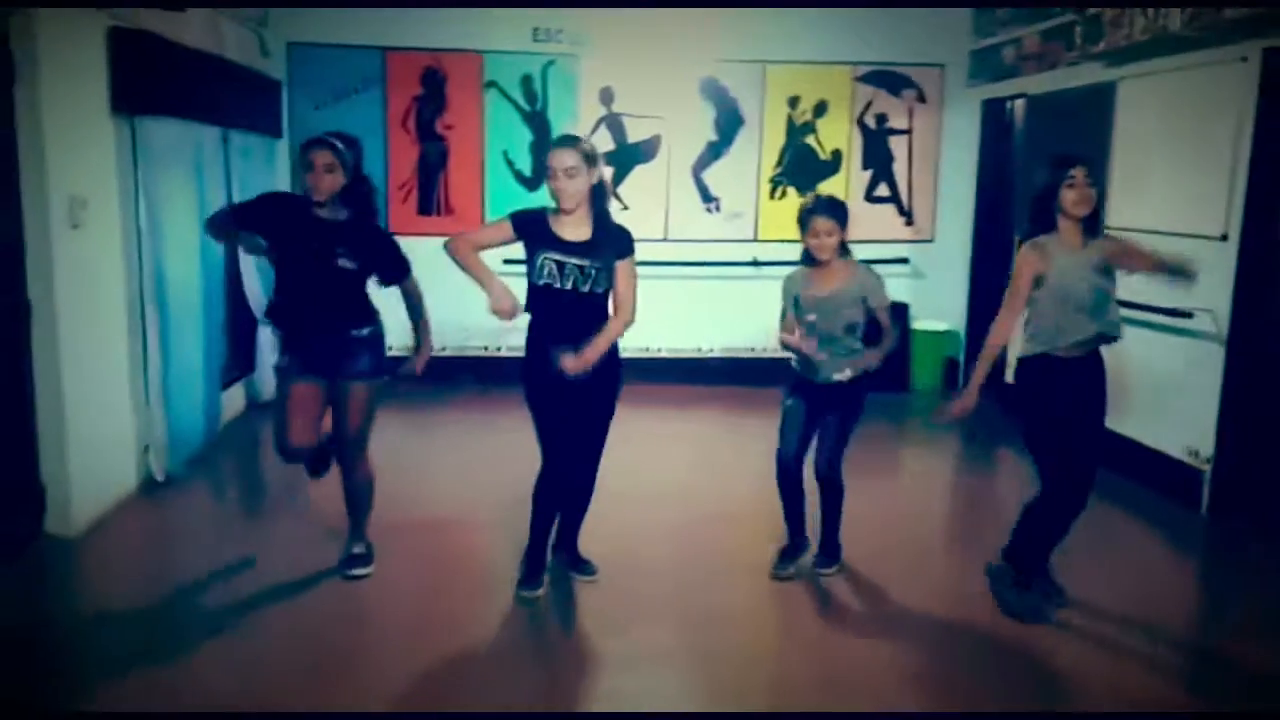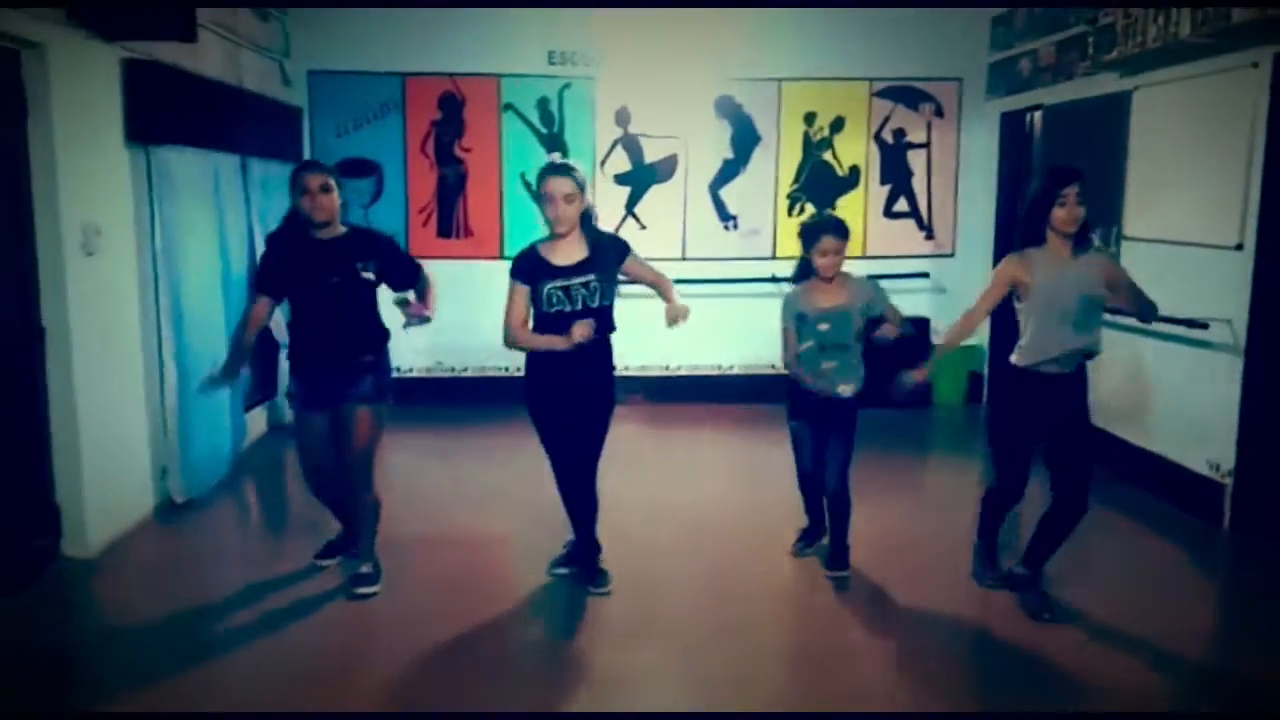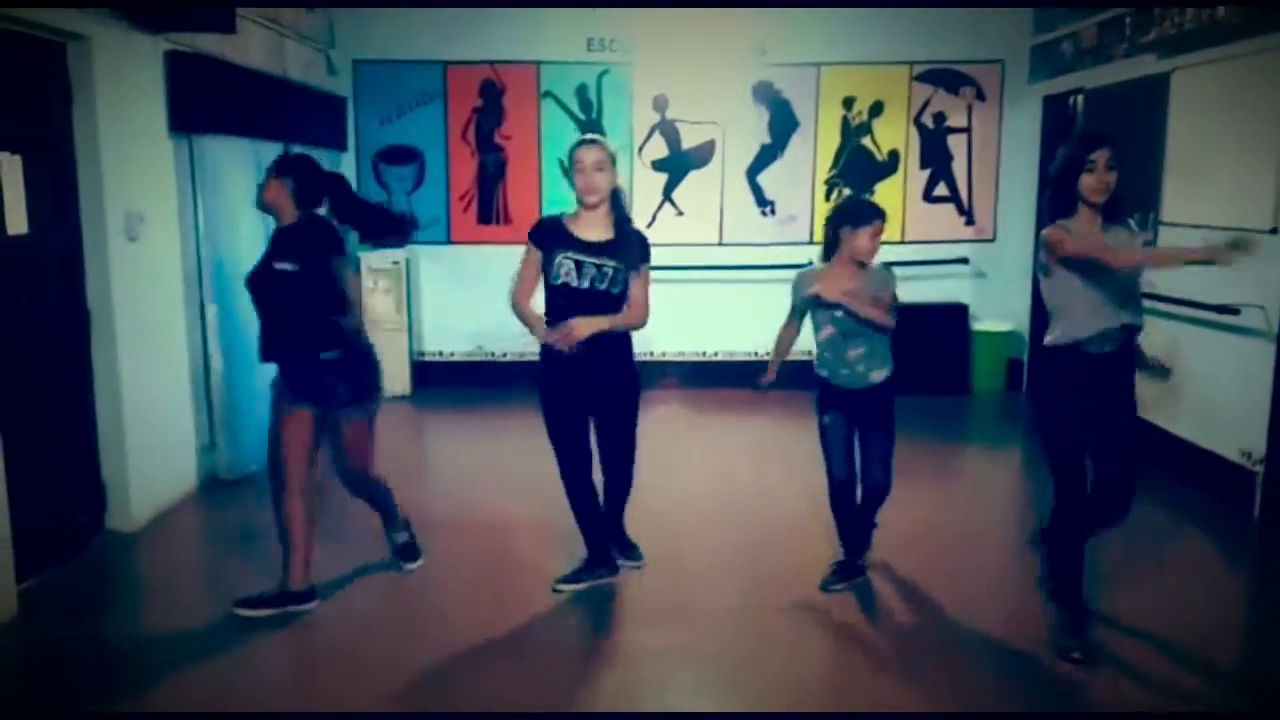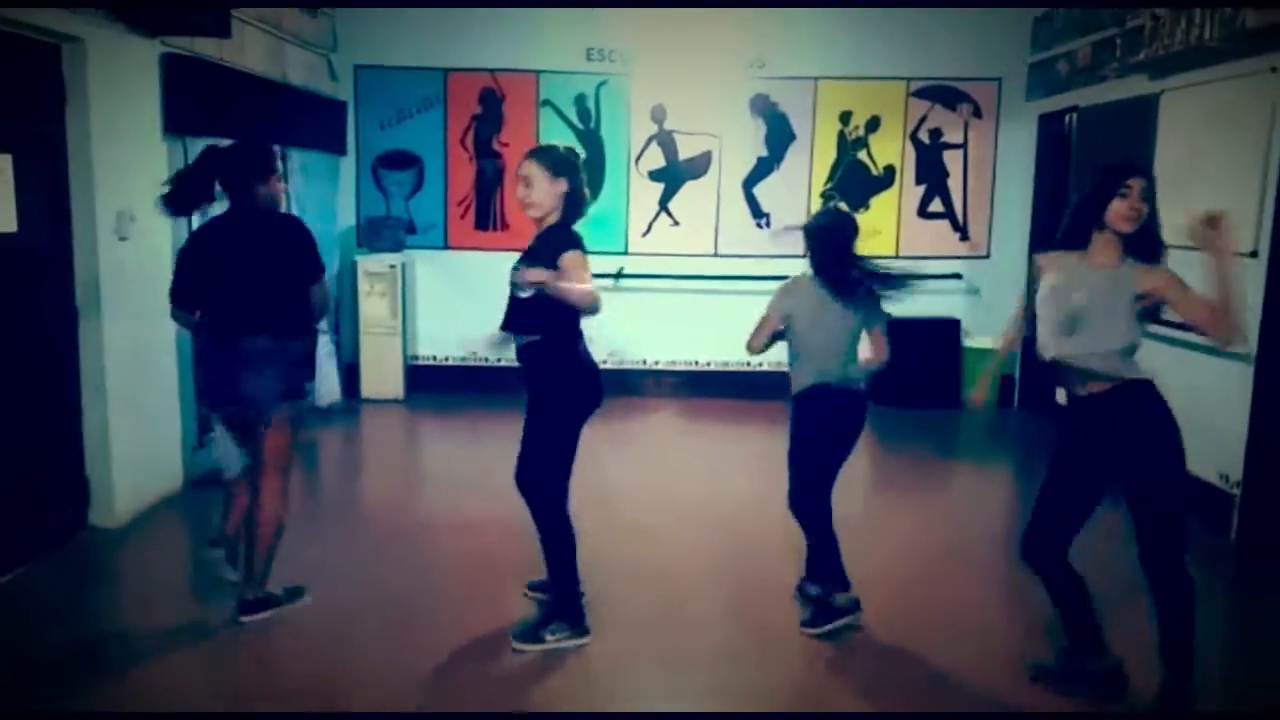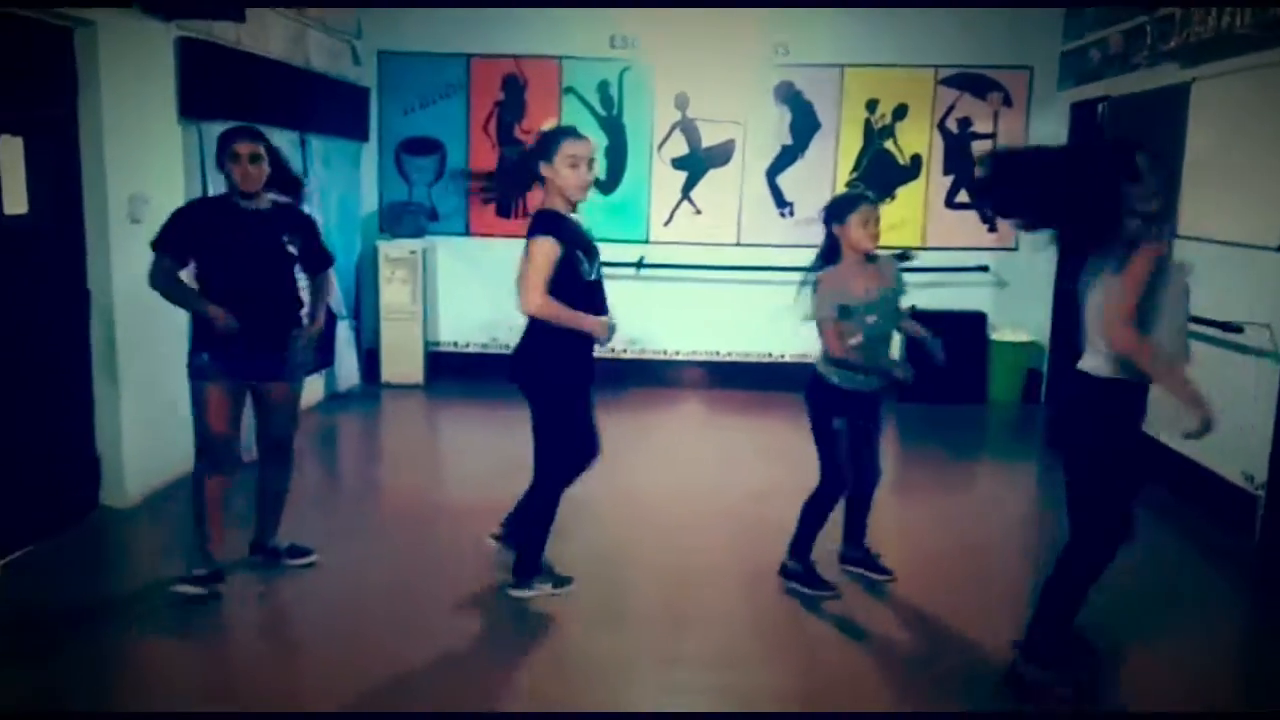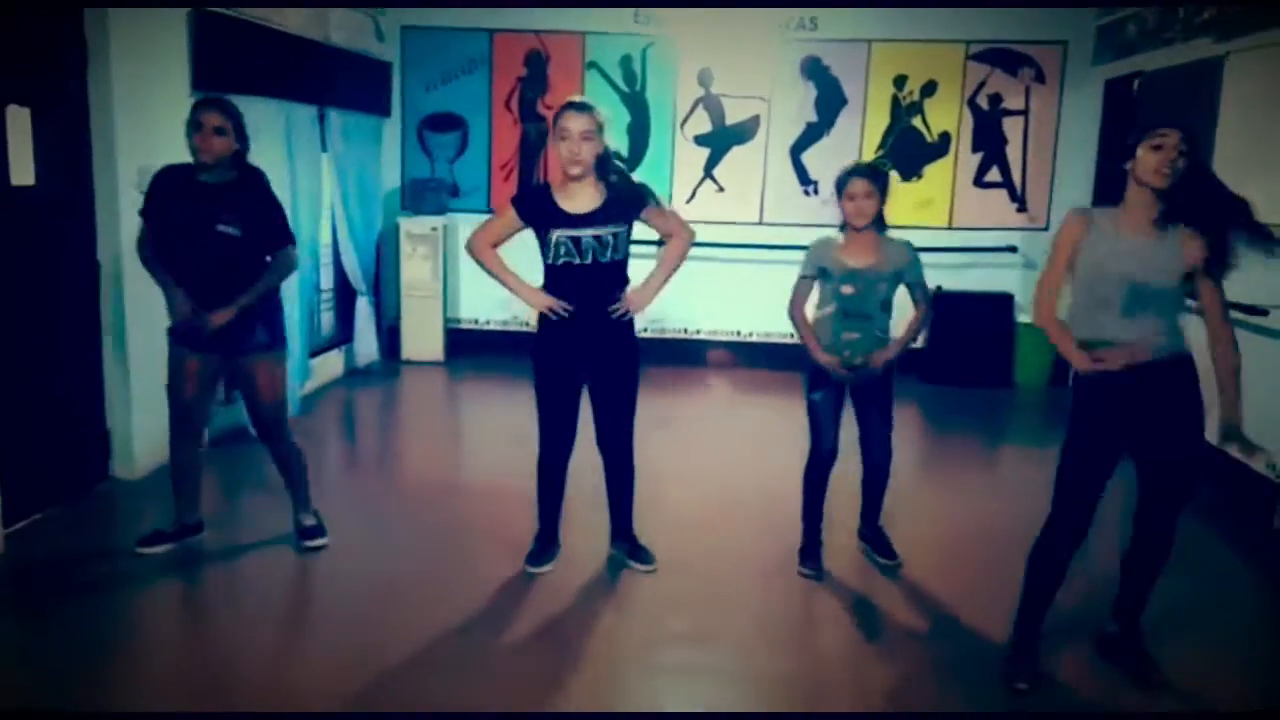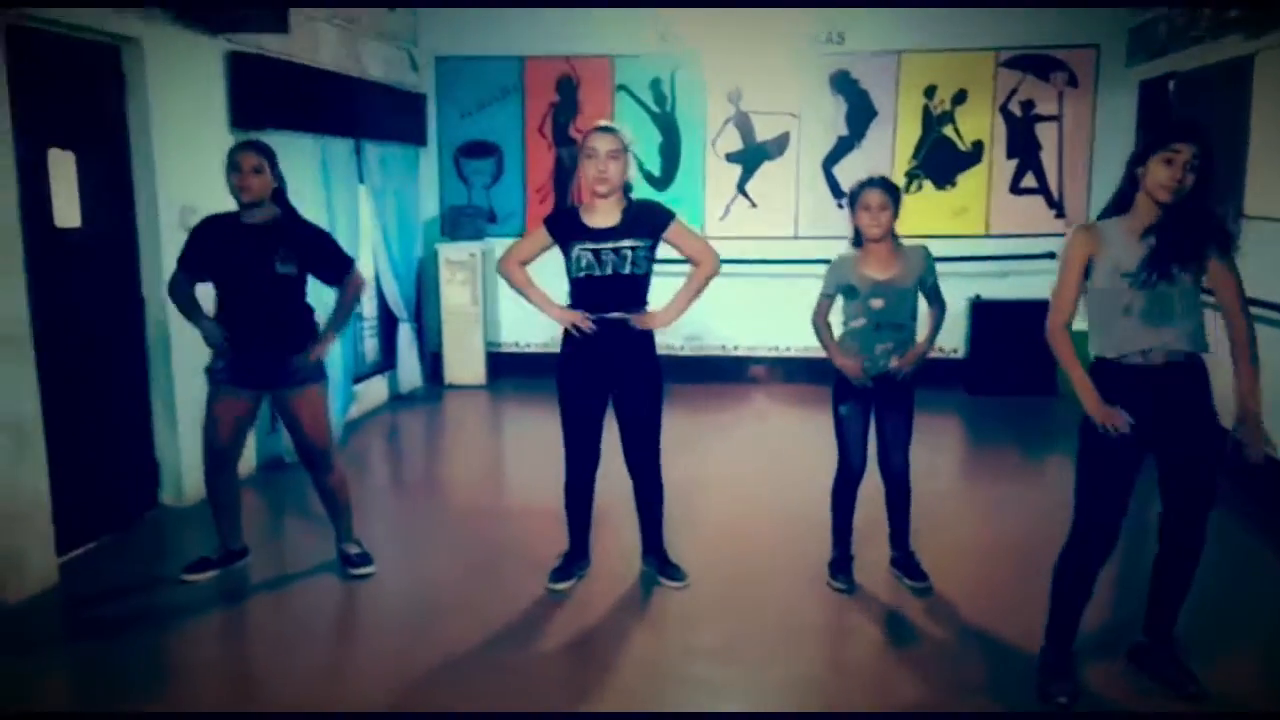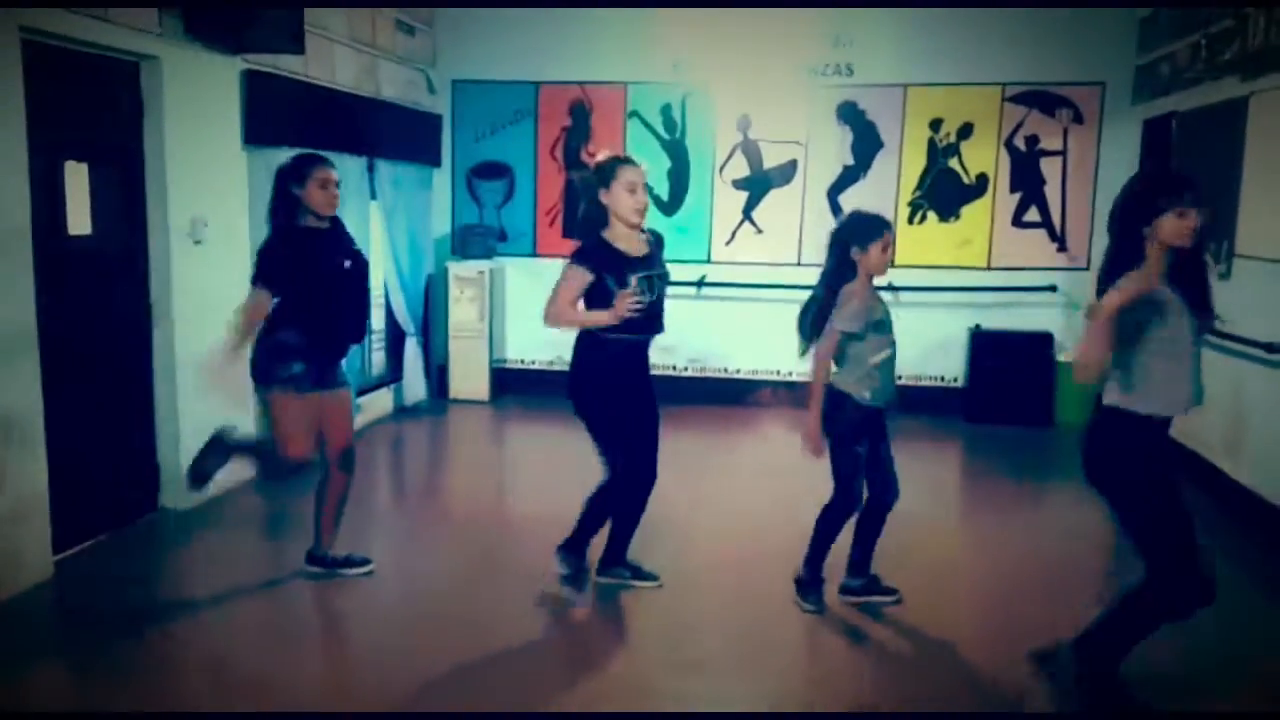
dt=0.5s
person 1, frame 1
left shoulder: (1108, 247)
right shoulder: (1036, 252)
left elbow: (1184, 274)
right elbow: (1004, 323)
left wrist: (1147, 262)
right wrist: (972, 388)
left hip: (1088, 375)
right hip: (1044, 376)
left knee: (1079, 486)
right knee: (1062, 485)
left ankle: (1034, 567)
right ankle: (1011, 570)
person 1, frame 2
left shoulder: (1101, 264)
right shoulder: (1020, 265)
left elbow: (1149, 311)
right elbow: (973, 318)
left wrist: (1131, 301)
right wrist: (930, 364)
left hip: (1071, 389)
right hip: (1023, 388)
left knee: (1074, 497)
right knee: (1010, 486)
left ankle: (1027, 573)
right ankle: (985, 548)
person 1, frame 3
left shoulder: (1125, 232)
right shoulder: (1056, 236)
right elbow: (1116, 257)
left wrist: (1135, 353)
right wrist: (1206, 255)
left hip: (1115, 373)
right hip: (1066, 372)
left knee: (1116, 498)
right knee: (1075, 496)
left ankle: (1053, 540)
right ankle: (1068, 612)
person 1, frame 4
left shoulder: (1146, 276)
right shoulder: (1050, 263)
left elbow: (1223, 328)
right elbow: (1023, 323)
left wrist: (1219, 254)
right wrist: (989, 374)
left hip: (1135, 421)
right hip: (1083, 424)
left knee: (1162, 561)
right knee: (1041, 545)
left ankle: (1178, 678)
right ankle: (1090, 654)
person 1, frame 5
left shoulder: (1102, 250)
right shoulder: (1145, 250)
right elbow: (1119, 333)
right wrist: (1190, 395)
left hip: (1090, 401)
right hip: (1108, 409)
left knee: (1096, 532)
right knee: (1096, 540)
left ankle: (1054, 638)
right ankle: (1039, 658)
person 1, frame 6
left shoulder: (1193, 239)
right shoulder: (1083, 226)
left elbow: (1220, 327)
right elbow: (1045, 309)
left wrist: (1230, 411)
right wrist: (1078, 358)
left hip: (1171, 391)
right hip: (1105, 389)
left knee: (1157, 529)
right knee: (1067, 522)
left ankle: (1122, 632)
right ankle: (1023, 640)
person 1, frame 7
left shoulder: (1200, 239)
right shoulder: (1091, 237)
left elbow: (1238, 321)
right elbow: (1056, 326)
left wrist: (1249, 409)
right wrist: (1093, 402)
left hip: (1189, 394)
right hip: (1119, 391)
left knee: (1185, 534)
right knee: (1094, 533)
left ankle: (1156, 644)
right ankle: (1056, 653)
person 1, frame 8
left shoulder: (1174, 284)
right shoulder: (1134, 290)
right elbow: (1086, 369)
right wrist: (1116, 310)
left hip: (1134, 441)
right hip: (1128, 445)
left knee: (1169, 570)
right knee: (1189, 582)
left ankle: (1095, 671)
right ankle: (1079, 655)
person 2, frame 1
left shoulder: (615, 237)
right shoulder: (531, 224)
left elbow: (624, 312)
right elbow: (458, 243)
left wrist: (586, 358)
right wrist: (494, 287)
left hip: (597, 363)
right hip: (544, 358)
left knee: (586, 463)
right knee: (557, 461)
left ankle: (568, 545)
right ankle: (535, 555)
person 2, frame 2
left shoulder: (610, 249)
right shoulder: (527, 263)
left elbow: (662, 281)
right elbow: (512, 335)
left wrist: (673, 302)
right wrist: (565, 342)
left hip: (595, 375)
right hip: (546, 377)
left knee: (582, 467)
right knee: (565, 466)
left ankle: (585, 552)
right ankle: (583, 543)
person 2, frame 3
left shoulder: (632, 242)
right shoulder: (547, 231)
left elbow: (637, 315)
right elbow: (520, 297)
left wrist: (597, 323)
right wrist: (543, 331)
left hip: (613, 367)
right hip: (559, 366)
left knee: (619, 463)
right knee: (573, 466)
left ankle: (616, 532)
right ankle: (599, 557)
person 2, frame 4
left shoulder: (558, 241)
right shoulder: (554, 240)
left elbow: (589, 298)
left wrist: (553, 282)
right wrist: (515, 328)
left hip: (559, 380)
right hip: (565, 376)
left knee: (546, 493)
right knee: (532, 479)
left ankle: (568, 616)
right ankle: (563, 577)
person 2, frame 5
left shoulder: (557, 223)
right shoulder: (553, 225)
right elbow: (531, 300)
left wrist: (588, 317)
right wrist: (592, 324)
left hip: (544, 358)
right hip: (556, 363)
left knee: (581, 449)
right knee: (557, 463)
left ankle: (515, 528)
right ankle: (526, 571)
person 2, frame 6
left shoulder: (627, 195)
right shoulder: (534, 201)
left elbow: (681, 234)
right elbow: (478, 243)
left wrist: (649, 289)
right wrist: (524, 290)
left hip: (612, 330)
right hip: (559, 330)
left knee: (617, 441)
right knee: (556, 442)
left ankle: (623, 535)
right ankle: (547, 537)
person 2, frame 7
left shoulder: (649, 216)
right shoulder: (563, 222)
left elbow: (708, 260)
right elbow: (509, 263)
left wrist: (671, 313)
right wrist: (553, 309)
left hip: (634, 348)
right hip: (582, 350)
left knee: (644, 459)
right knee: (580, 460)
left ankle: (654, 553)
right ankle: (577, 554)
person 2, frame 8
left shoulder: (654, 242)
right shoulder: (594, 253)
right elbow: (554, 313)
left wrist: (648, 315)
right wrist: (605, 315)
left hip: (636, 367)
right hip: (598, 368)
left knee: (641, 471)
right knee: (628, 471)
left ankle: (615, 559)
right ankle: (573, 549)
person 3, frame 1
left shoulder: (366, 233)
right shoulder: (279, 211)
left elbow: (407, 286)
right elbow: (217, 223)
left wrist: (423, 342)
right wrist: (245, 241)
left hip: (357, 347)
right hip: (302, 350)
left knee: (352, 450)
right knee: (294, 445)
left ankle: (359, 540)
right ankle: (319, 451)
person 3, frame 2
left shoulder: (372, 244)
right shoulder: (284, 251)
left elbow: (419, 279)
right elbow: (259, 310)
left wrist: (423, 306)
right wrist: (234, 364)
left hip: (364, 372)
right hip: (309, 375)
left knee: (356, 472)
right knee: (318, 474)
left ankle: (364, 559)
right ankle: (351, 527)
person 3, frame 3
left shoulder: (315, 232)
right shoulder: (283, 237)
left elbow: (343, 271)
left wrist: (352, 316)
left hip: (340, 368)
right hip: (295, 373)
left knee: (356, 474)
right knee: (286, 476)
left ankle: (398, 532)
right ankle: (296, 585)
person 3, frame 4
left shoulder: (200, 241)
right shoulder: (289, 231)
left elbow: (183, 313)
right elbow: (319, 299)
right wrist: (299, 334)
left hip: (219, 368)
right hip: (276, 365)
left knee: (259, 460)
right knee: (273, 477)
left ankle: (230, 537)
right ankle: (253, 592)
person 3, frame 5
left shoulder: (294, 219)
right shoulder: (199, 216)
left elbow: (321, 274)
right elbow: (161, 274)
left wrist: (317, 317)
right wrist: (206, 309)
left hip: (279, 349)
right hip: (219, 351)
left knee: (278, 449)
right knee: (216, 453)
left ankle: (266, 541)
right ankle: (206, 562)
person 3, frame 6
left shoulder: (252, 193)
right shoulder: (168, 183)
left elbow: (284, 260)
right elbow: (147, 243)
left wrist: (233, 308)
right wrist: (171, 290)
left hip: (251, 322)
right hip: (193, 323)
left knee: (272, 426)
right knee: (184, 424)
left ankle: (305, 513)
right ankle: (188, 521)
person 3, frame 7
left shoulder: (300, 234)
right shoulder: (211, 232)
left elbow: (353, 284)
right elbow: (179, 284)
left wrist: (326, 338)
right wrist: (204, 323)
left hip: (294, 359)
right hip: (235, 359)
left knee: (318, 456)
right knee: (218, 457)
left ankle: (348, 542)
right ankle: (231, 547)
person 3, frame 8
left shoulder: (335, 231)
right shoulder: (286, 241)
right elbow: (260, 302)
right wrist: (231, 351)
left hip: (326, 360)
right hip: (287, 358)
left knee: (342, 455)
right knee: (294, 458)
left ankle: (323, 550)
right ankle: (225, 448)
person 4, frame 1
left shoulder: (864, 279)
right shoulder: (795, 282)
left elbow: (889, 329)
right elbow: (786, 334)
left wrist: (877, 353)
right wrist: (793, 342)
left hip: (845, 387)
right hip: (804, 383)
left knee: (827, 467)
right knee: (787, 459)
left ankle: (830, 546)
right ankle: (795, 539)
person 4, frame 2
left shoulder: (863, 290)
right shoulder: (795, 299)
left elbow: (900, 324)
right elbow: (789, 353)
left wrist: (894, 328)
right wrist: (804, 379)
left hip: (842, 402)
right hip: (803, 399)
left knee: (834, 482)
right knee: (807, 476)
left ankle: (838, 547)
right ankle: (815, 525)
person 4, frame 3
left shoulder: (879, 276)
right shoulder: (809, 279)
left elbow: (889, 321)
right elbow: (792, 326)
left wrist: (841, 298)
right wrist: (774, 368)
left hip: (876, 391)
right hip: (833, 392)
left knee: (878, 479)
right knee: (840, 478)
left ankle: (863, 527)
right ankle: (852, 557)
person 4, frame 4
left shoulder: (793, 291)
right shoulder: (867, 290)
left elbow: (755, 345)
right elbow: (880, 354)
left wrist: (786, 332)
left hip: (815, 402)
right hip: (854, 402)
left knee: (803, 498)
right knee: (818, 493)
left ankle: (841, 596)
right ankle: (818, 582)
person 4, frame 5
left shoulder: (889, 270)
right shoulder: (828, 283)
right elbow: (835, 348)
left wrist: (924, 334)
right wrist: (890, 368)
left hip: (867, 393)
right hip: (833, 391)
left knee: (868, 474)
right knee: (835, 480)
left ankle: (854, 550)
right ankle: (796, 562)
person 4, frame 6
left shoulder: (900, 253)
right shoulder: (823, 250)
left elbow: (924, 309)
right elbow: (796, 305)
left wrist: (893, 350)
right wrist: (816, 351)
left hip: (872, 368)
right hip: (827, 367)
left knee: (878, 455)
right knee: (823, 453)
left ankle: (870, 530)
right ankle: (810, 543)
person 4, frame 7
left shoulder: (918, 258)
right shoulder: (843, 265)
left elbow: (937, 305)
right elbow: (819, 318)
left wrist: (924, 347)
right wrist: (837, 356)
left hip: (897, 379)
right hip: (853, 379)
left knee: (897, 469)
right knee: (851, 467)
left ankle: (901, 553)
right ankle: (840, 556)
person 4, frame 8
left shoulder: (862, 296)
right shoulder: (856, 299)
right elbow: (823, 356)
right wrist: (814, 415)
left hip: (869, 410)
right hip: (852, 409)
left knee: (884, 494)
right knee: (848, 498)
left ankle: (858, 577)
right ankle: (809, 576)
